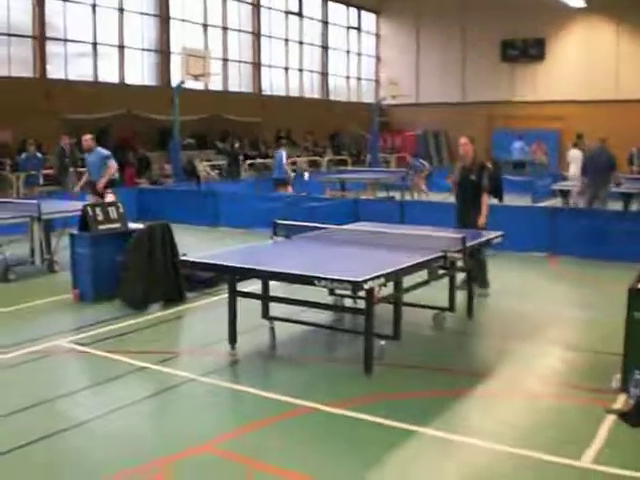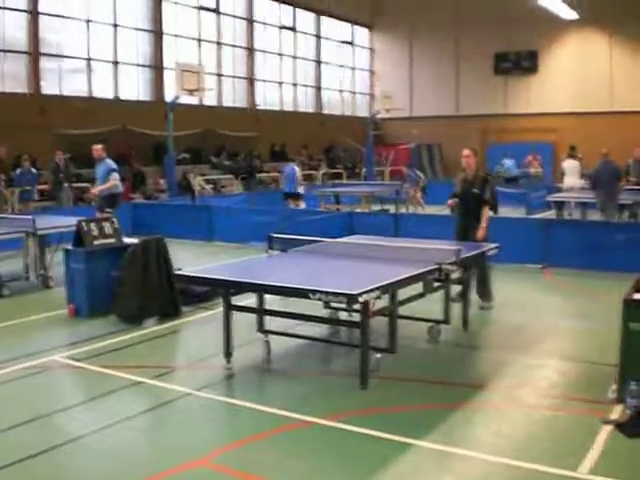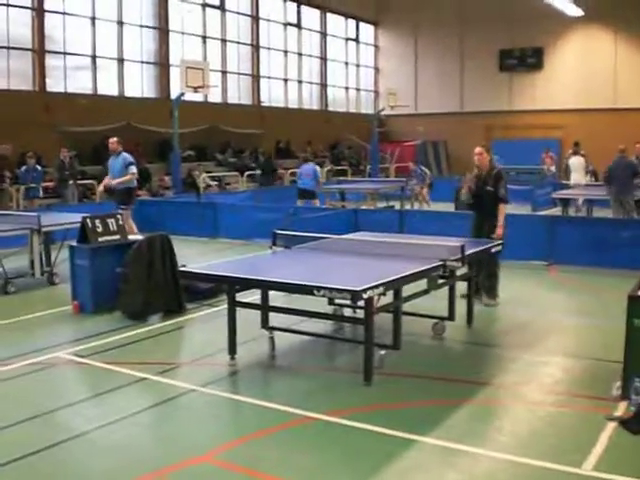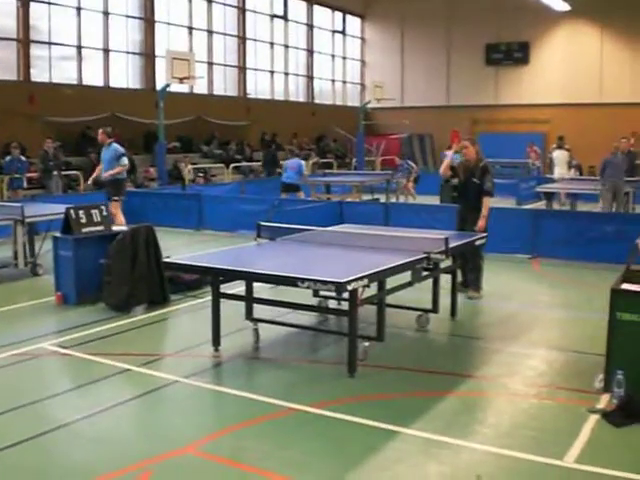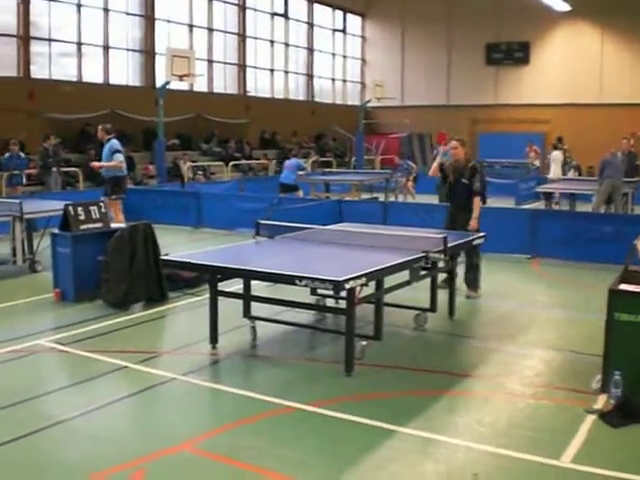
dt=0.4s
person 1, frame 1
left shoulder: (481, 167)
right shoulder: (460, 167)
left elbow: (485, 192)
left wrist: (483, 215)
right wrist: (453, 185)
left hip: (475, 212)
right hip: (462, 211)
left knee: (475, 247)
left ankle: (482, 284)
right ankle: (470, 278)
person 1, frame 2
left shoulder: (483, 179)
right shoulder: (460, 179)
left elbow: (486, 205)
left wrist: (482, 227)
right wrist: (452, 202)
left hip: (477, 225)
right hip: (462, 224)
left knee: (479, 261)
left ankle: (486, 297)
right ankle: (464, 291)
person 1, frame 3
left shoulder: (497, 175)
right shoulder: (474, 176)
left elbow: (502, 202)
right elbow: (467, 199)
left wrist: (500, 225)
right wrist: (466, 187)
left hip: (492, 222)
right hip: (478, 220)
left knee: (490, 258)
left ankle: (491, 294)
right ankle: (476, 289)
person 1, frame 4
left shoulder: (484, 168)
right shoulder: (462, 166)
left elbow: (487, 195)
right elbow: (443, 173)
left wrist: (483, 217)
right wrist: (452, 153)
left hip: (476, 214)
right hip: (462, 211)
left knee: (474, 250)
left ankle: (475, 287)
right ankle: (465, 281)
person 1, frame 5
left shoulder: (473, 168)
right shoulder: (450, 166)
left elbow: (477, 195)
right elbow: (432, 174)
left wrist: (475, 217)
right wrist: (440, 155)
left hip: (467, 214)
right hip: (453, 211)
left knee: (471, 251)
left ankle: (473, 287)
